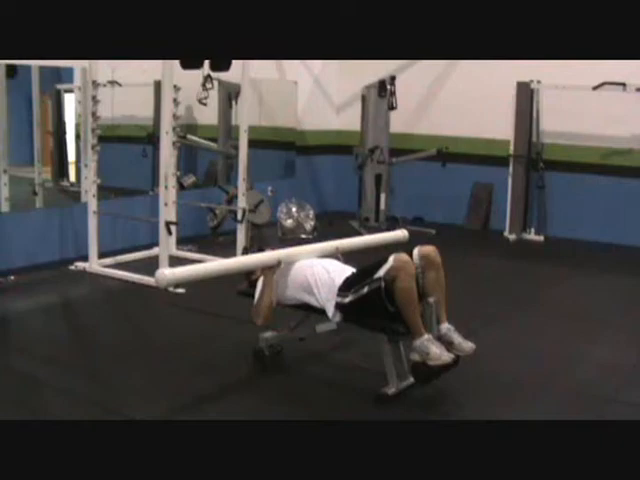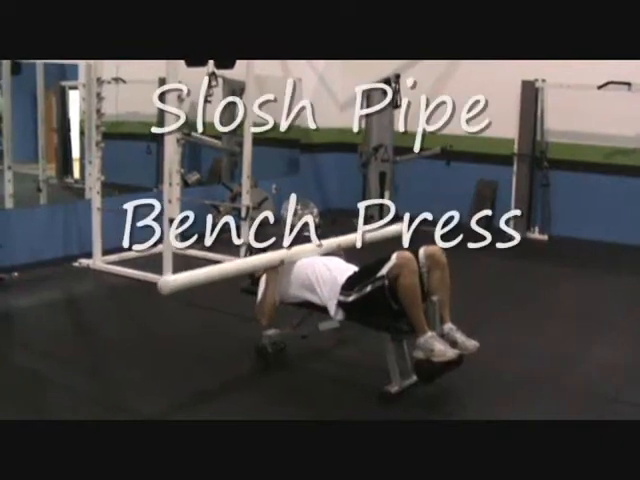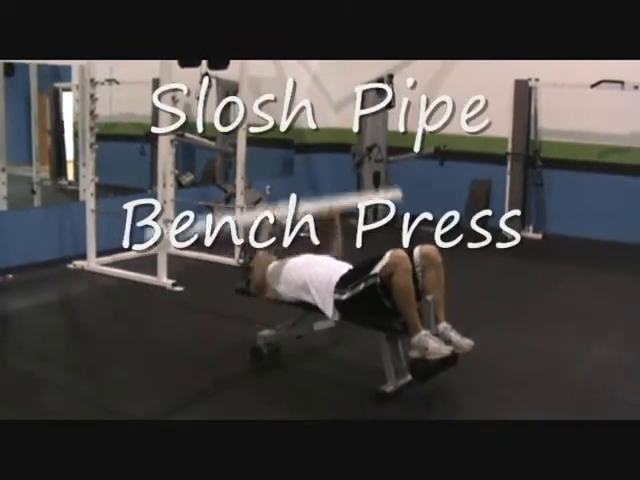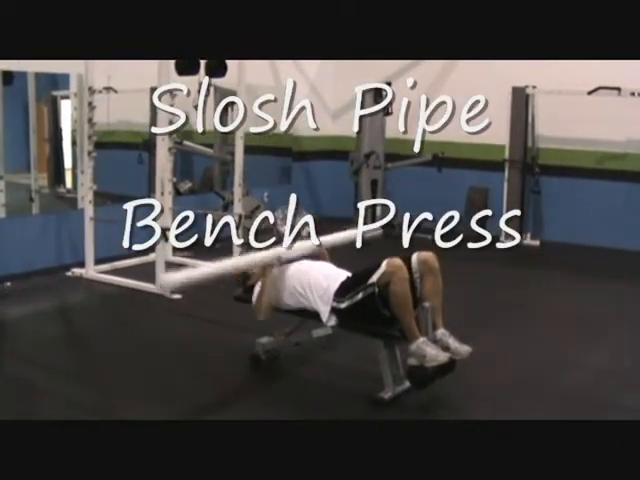
dt=1s
person 1, frame 1
left shoulder: (294, 265)
right shoulder: (268, 279)
right elbow: (261, 319)
left wrist: (337, 255)
right wrist: (269, 273)
left hip: (356, 282)
right hip: (343, 296)
left knee: (429, 254)
right knee: (401, 264)
left ankle: (443, 331)
right ankle: (421, 342)
person 1, frame 2
left shoulder: (296, 261)
right shoulder: (272, 277)
right elbow: (265, 320)
right wrist: (272, 273)
left hip: (358, 280)
right hip: (347, 296)
left knee: (434, 254)
right knee: (404, 260)
left ankle: (447, 330)
right ankle: (425, 340)
person 1, frame 3
left shoulder: (295, 263)
right shoulder: (271, 274)
left elbow: (334, 254)
right elbow: (258, 284)
left wrist: (334, 221)
left hip: (353, 279)
right hip: (341, 293)
left knee: (428, 252)
right knee: (397, 259)
left ankle: (442, 329)
right ankle: (418, 339)
person 1, frame 4
left shoulder: (288, 270)
right shoulder: (262, 287)
right elbow: (261, 314)
left wrist: (320, 249)
right wrist: (267, 272)
left hip: (350, 285)
right hip: (339, 300)
left knee: (427, 259)
right knee: (395, 266)
left ankle: (440, 334)
right ankle: (417, 346)
